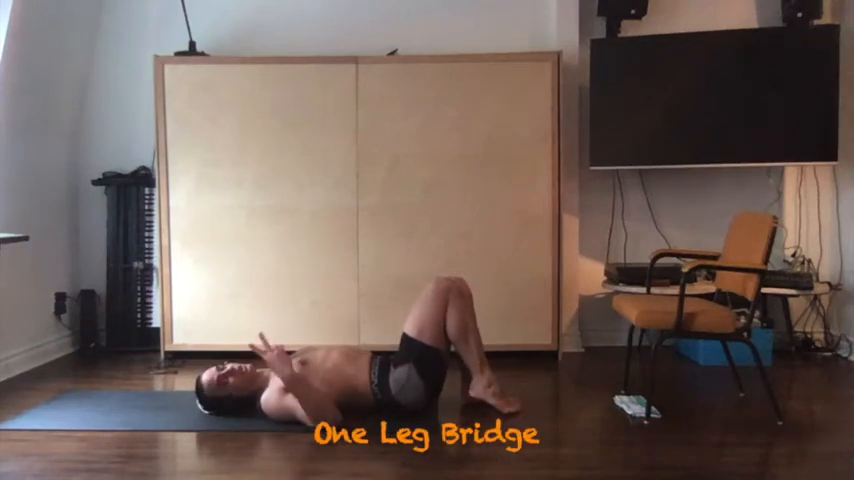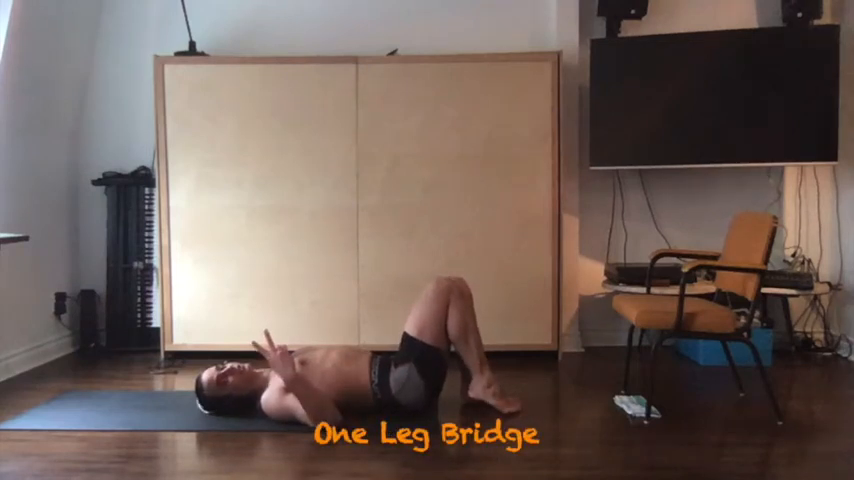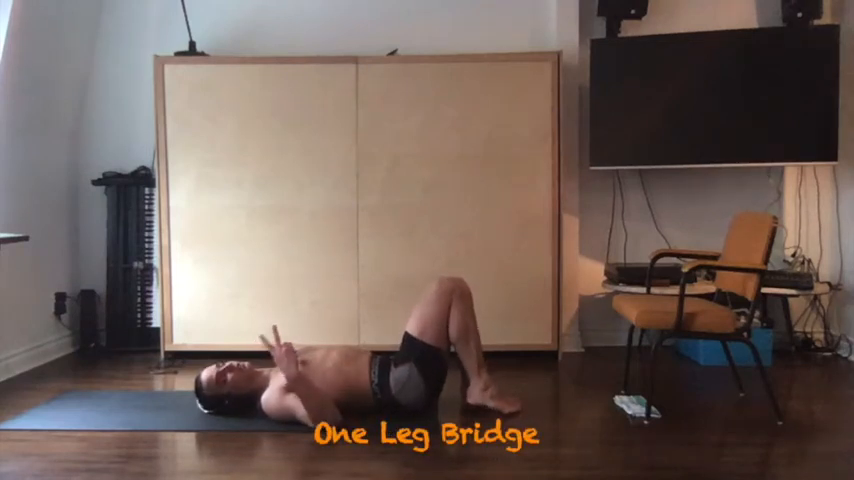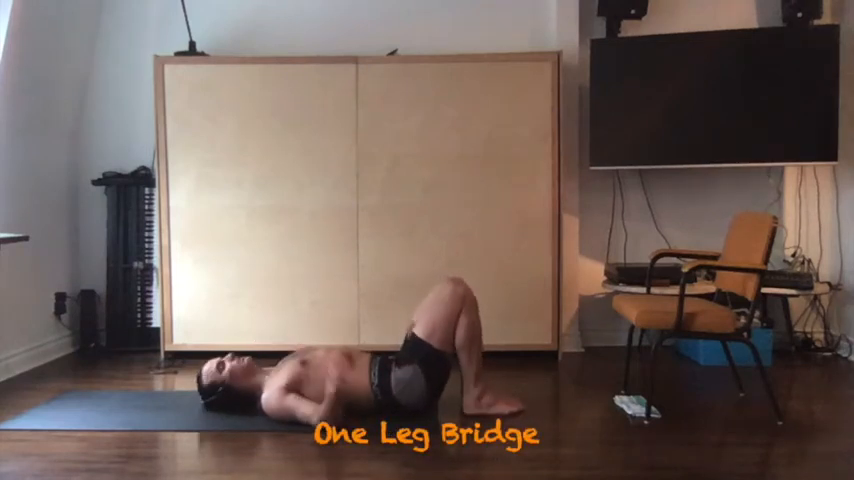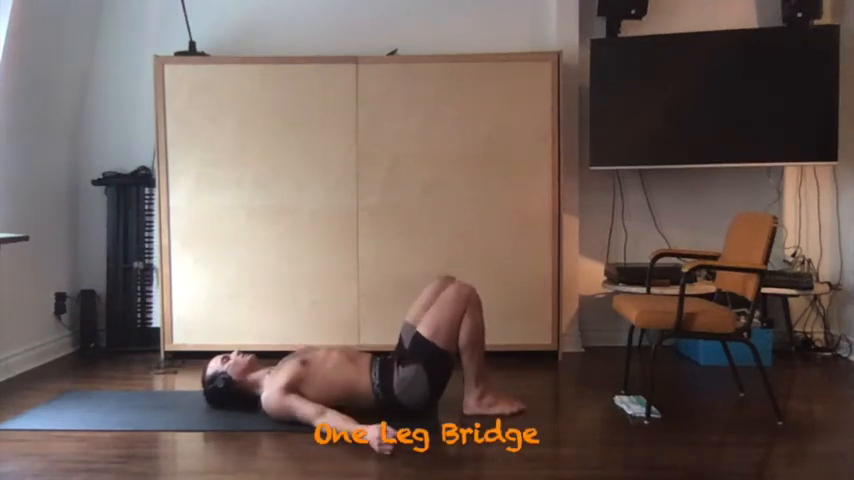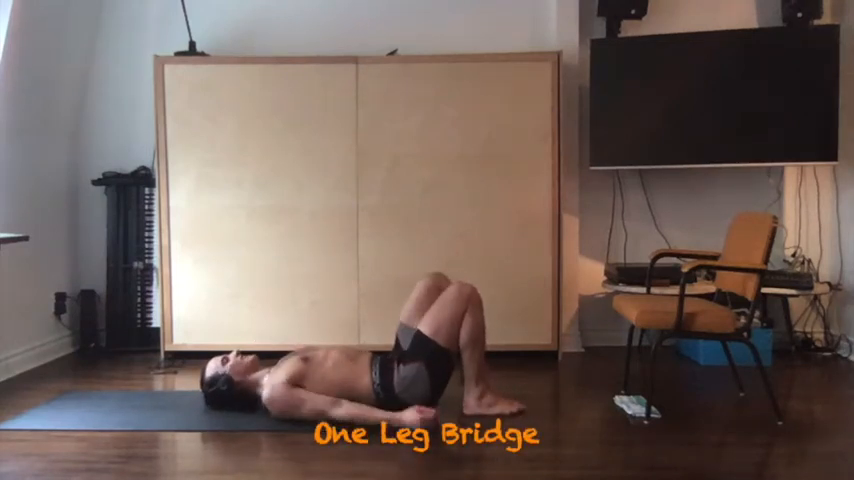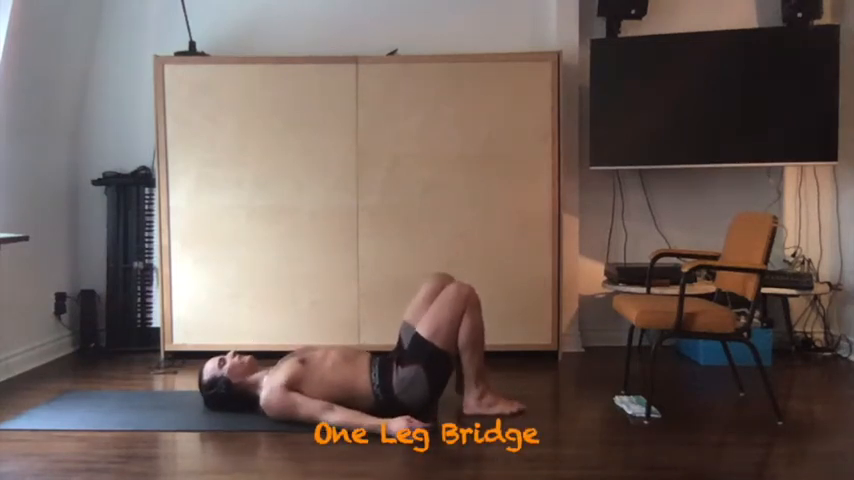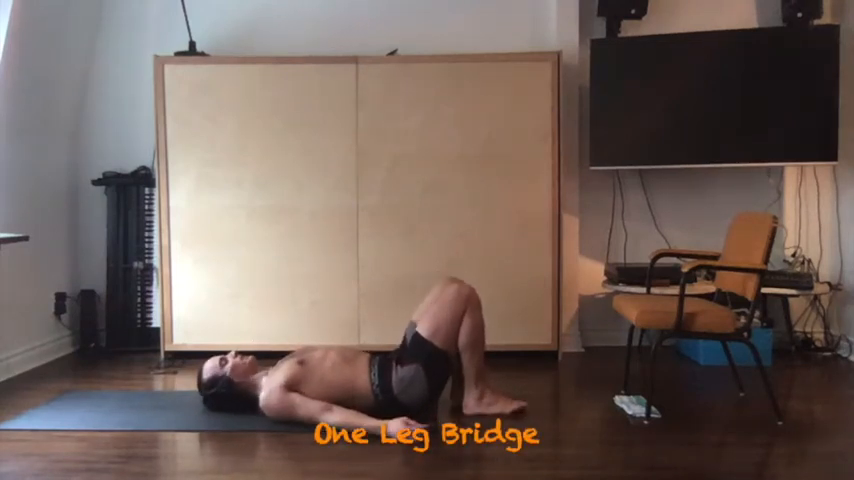
dt=0.4s
person 1, frame 1
left shoulder: (276, 376)
right shoulder: (272, 399)
right elbow: (329, 419)
right wrist: (290, 380)
left hip: (394, 370)
right hip: (405, 384)
left knee: (455, 287)
right knee: (444, 289)
left ankle: (472, 386)
right ankle: (483, 382)
person 1, frame 2
left shoulder: (274, 376)
right shoulder: (272, 399)
right elbow: (329, 419)
right wrist: (292, 380)
left hip: (395, 371)
right hip: (405, 384)
left knee: (455, 287)
right knee: (445, 289)
left ankle: (472, 385)
right ankle: (482, 383)
person 1, frame 3
left shoulder: (277, 375)
right shoulder: (273, 400)
right elbow: (329, 419)
right wrist: (295, 376)
left hip: (394, 370)
right hip: (404, 385)
left knee: (452, 288)
right knee: (448, 289)
left ankle: (473, 385)
right ankle: (479, 387)
person 1, frame 4
left shoulder: (278, 374)
right shoulder: (272, 399)
right elbow: (323, 418)
right wrist: (334, 389)
left hip: (394, 370)
right hip: (404, 385)
left knee: (452, 287)
right knee: (459, 294)
left ankle: (473, 391)
right ankle: (475, 396)
person 1, frame 5
left shoulder: (278, 374)
right shoulder: (272, 398)
right elbow: (321, 416)
right wrist: (366, 430)
left hip: (393, 366)
right hip: (404, 385)
left knee: (446, 284)
right knee: (463, 295)
left ankle: (479, 382)
right ankle: (476, 397)
person 1, frame 6
left shoulder: (277, 374)
right shoulder: (275, 395)
right elbow: (336, 409)
right wrist: (398, 418)
left hip: (393, 364)
right hip: (404, 383)
left knee: (435, 282)
right knee: (465, 294)
left ankle: (475, 379)
right ankle: (477, 397)
person 1, frame 7
left shoulder: (276, 375)
right shoulder: (272, 398)
right elbow: (328, 413)
right wrist: (388, 425)
left hip: (393, 365)
right hip: (403, 386)
left knee: (441, 282)
right knee: (462, 295)
left ankle: (466, 381)
right ankle: (477, 397)
person 1, frame 8
left shoulder: (274, 377)
right shoulder: (271, 398)
right elbow: (326, 413)
right wrist: (386, 426)
left hip: (393, 365)
right hip: (402, 386)
left knee: (450, 286)
right knee: (463, 295)
left ankle: (461, 392)
right ankle: (477, 397)
